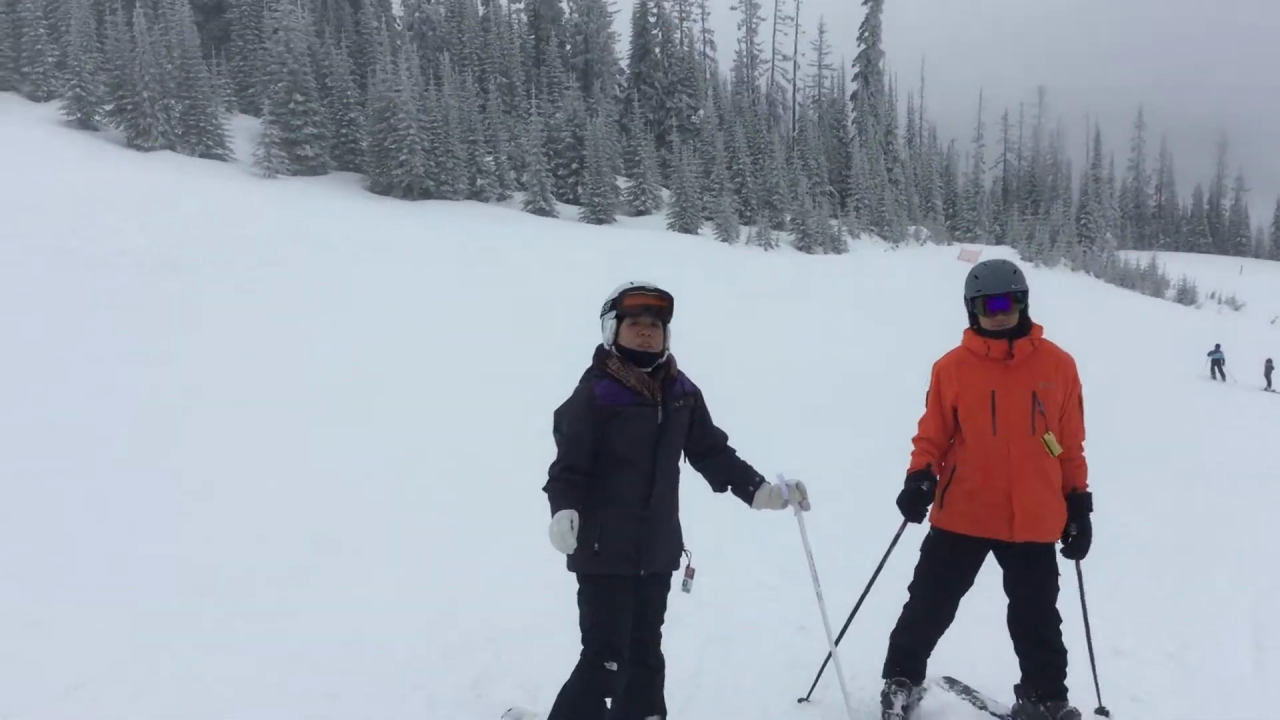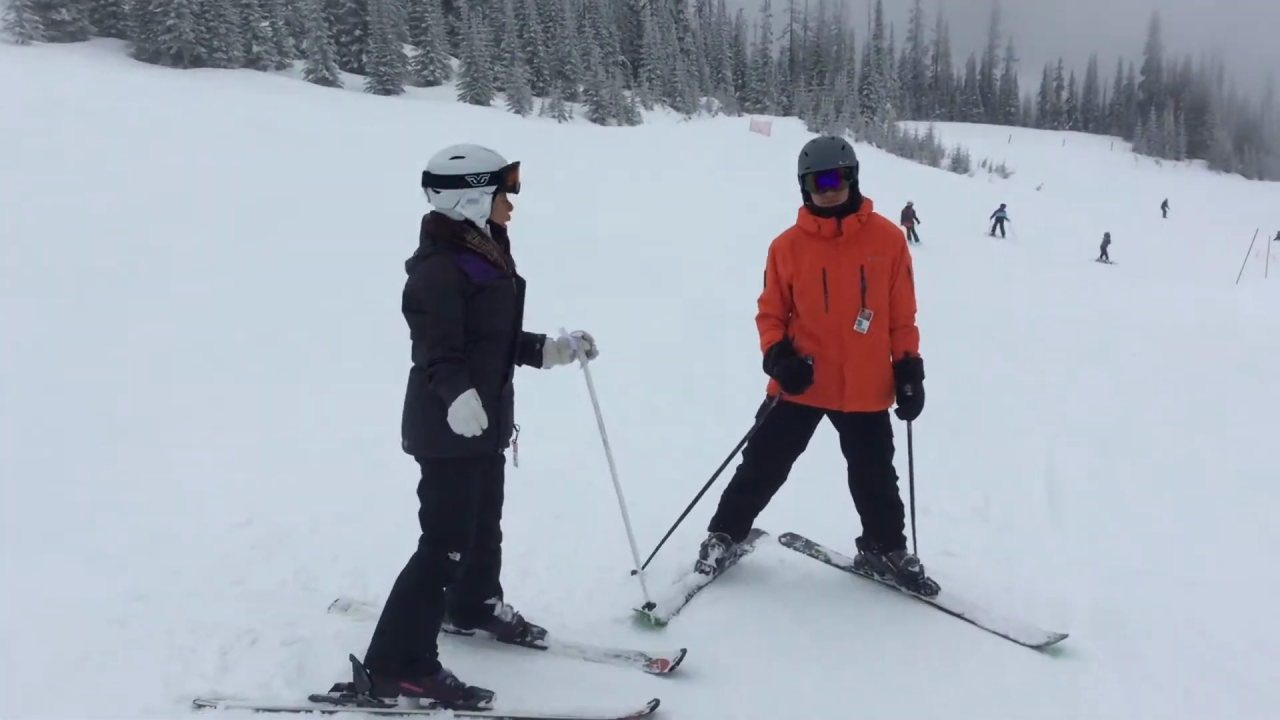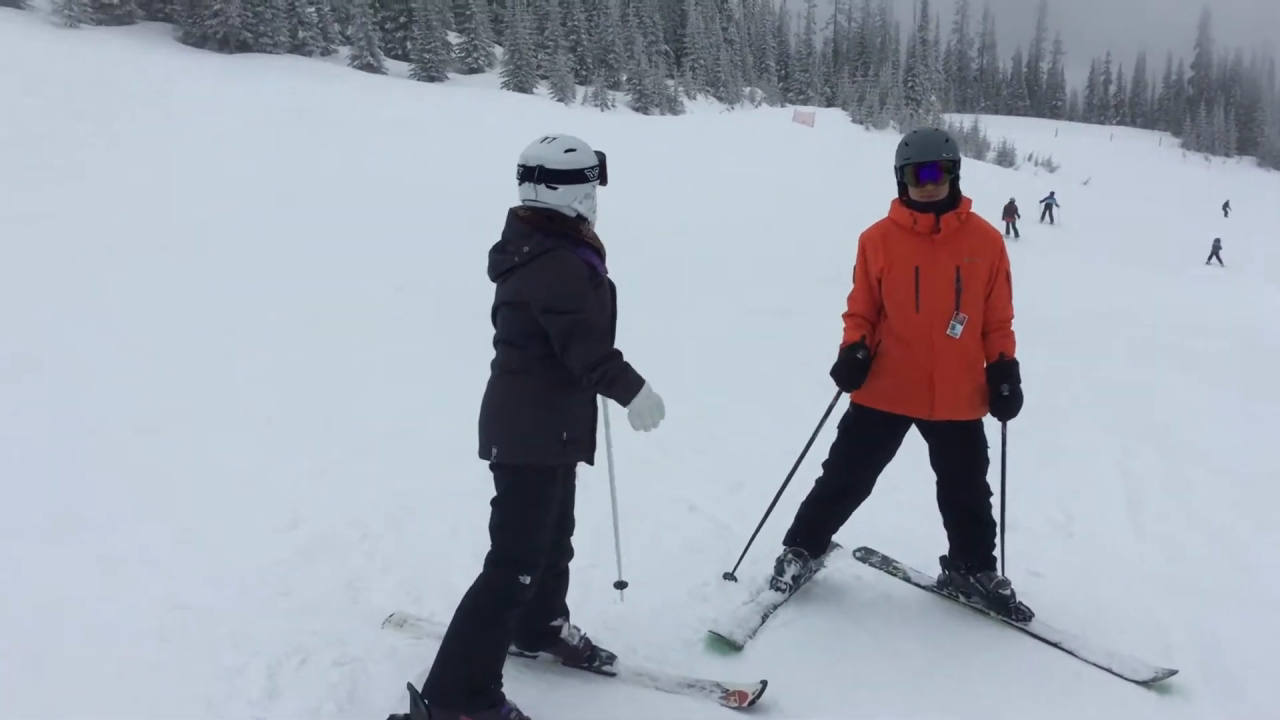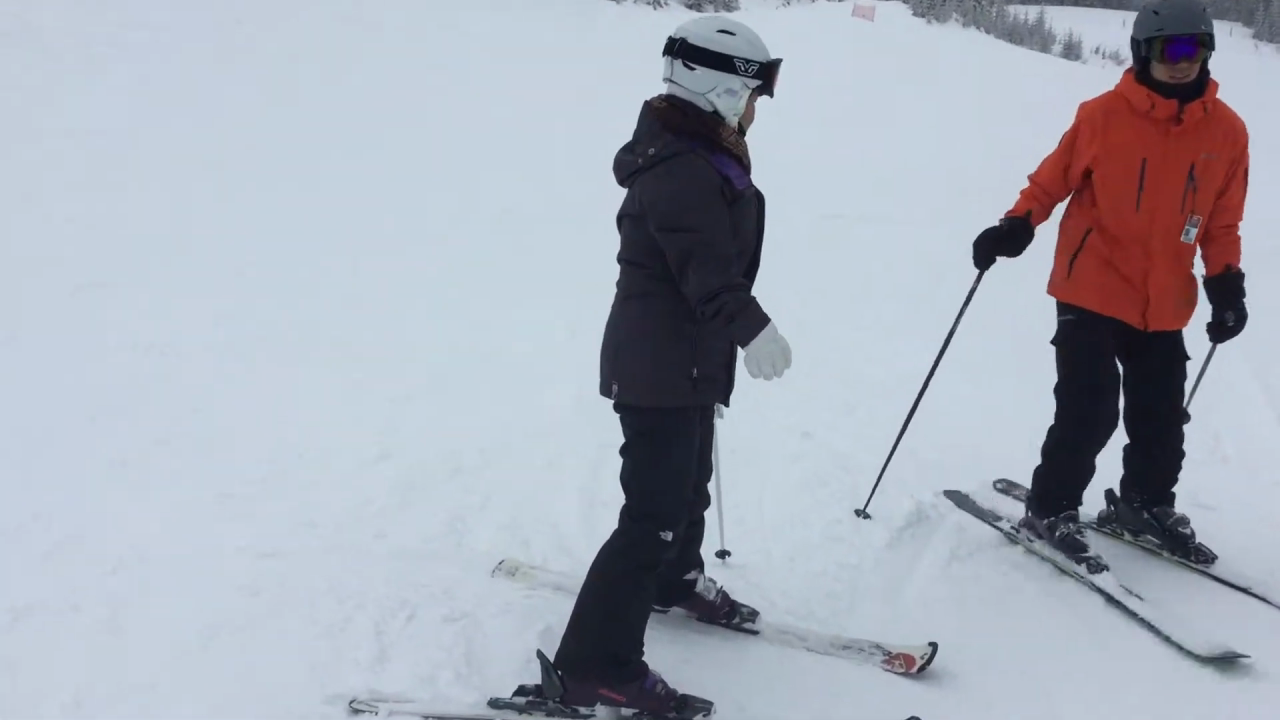
dt=0.7s
person 1, frame 1
left shoulder: (680, 392)
right shoulder: (595, 393)
left elbow: (712, 452)
right elbow: (569, 466)
left wrist: (760, 490)
right wrist: (564, 511)
left hip: (657, 548)
right hip: (603, 550)
left knee: (645, 651)
right knee: (605, 661)
person 1, frame 2
left shoulder: (486, 259)
right shoulder: (441, 269)
right elbow: (437, 350)
left wrist: (549, 349)
right wrist: (457, 397)
left hip: (486, 422)
right hip: (449, 427)
left knee: (483, 524)
right knee: (446, 542)
left ankle: (474, 604)
right ankle: (397, 664)
person 1, frame 3
left shoulder: (537, 248)
right shoulder: (558, 264)
right elbow: (584, 344)
right wrist: (631, 390)
left hip: (542, 422)
right hip: (533, 428)
left knee: (551, 536)
right knee: (516, 559)
left ankle: (540, 625)
person 1, frame 4
left shoulder: (688, 153)
right shoulder: (683, 171)
right elbow: (707, 269)
right wrist: (751, 329)
left hip: (680, 356)
right hip: (662, 363)
left knee: (686, 484)
right knee: (654, 511)
left ankle: (675, 579)
person 2, frame 1
left shoulder: (1057, 364)
right shoulder: (952, 367)
left elbow: (1070, 442)
right elbow: (933, 434)
left wrist: (1077, 504)
right wrist: (919, 478)
left hip: (1034, 520)
right hip: (963, 513)
left knee: (1037, 618)
right knee: (930, 603)
right ankle: (902, 679)
person 2, frame 2
left shoulder: (887, 239)
right shoulder: (787, 245)
left elbow: (901, 313)
right elbow: (771, 312)
left wrist: (909, 367)
right wrist: (777, 356)
left hip: (866, 387)
right hip: (801, 383)
left knee: (875, 475)
right knee: (763, 466)
left ankle: (884, 547)
right ankle: (725, 534)
person 2, frame 3
left shoulder: (984, 240)
right shoulder: (878, 239)
left elbow: (997, 317)
right elbow: (862, 310)
left wrist: (1003, 370)
right wrist: (854, 350)
left hip: (957, 394)
right hip: (885, 388)
left knee: (967, 490)
right knee: (845, 477)
left ankle: (972, 568)
right ankle: (802, 549)
person 2, frame 4
left shoulder: (1228, 130)
right shoulder: (1104, 116)
left elbow: (1223, 219)
right elbow: (1055, 176)
left wrist: (1226, 284)
right wrist: (1017, 225)
left hip: (1164, 298)
right hip: (1093, 287)
left knee: (1161, 414)
right knee: (1088, 408)
left ankle: (1147, 502)
right ankle: (1051, 510)
